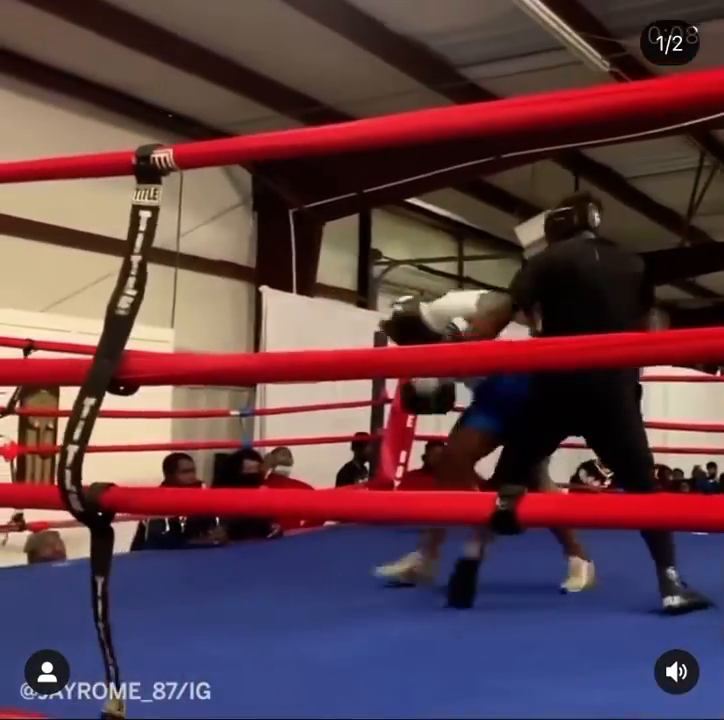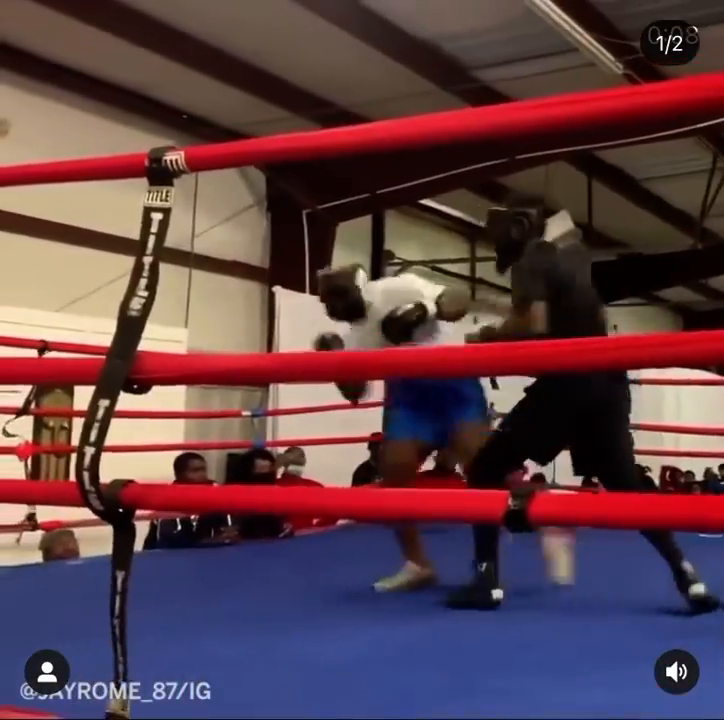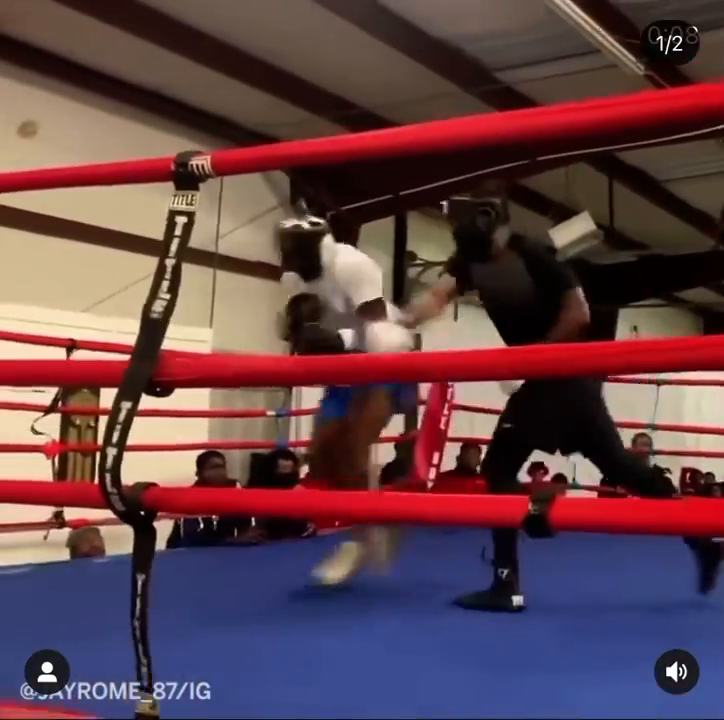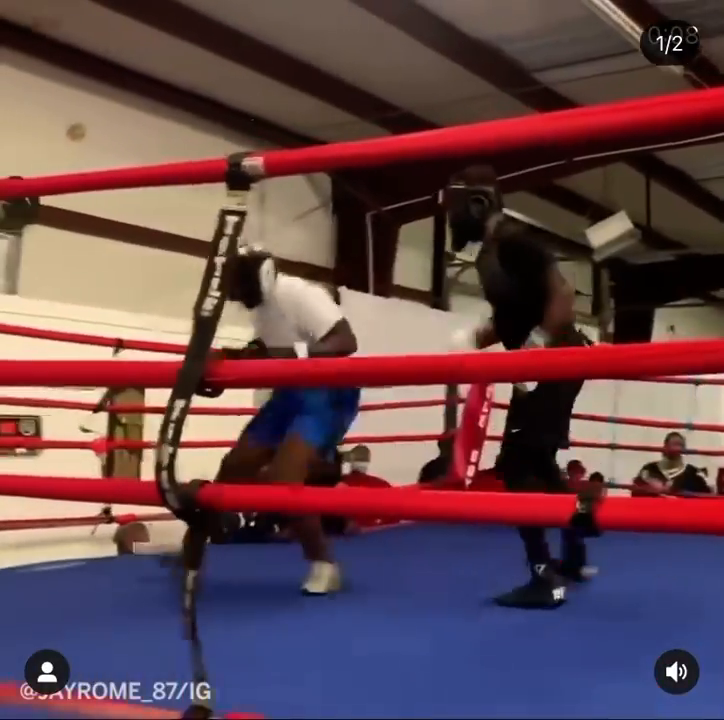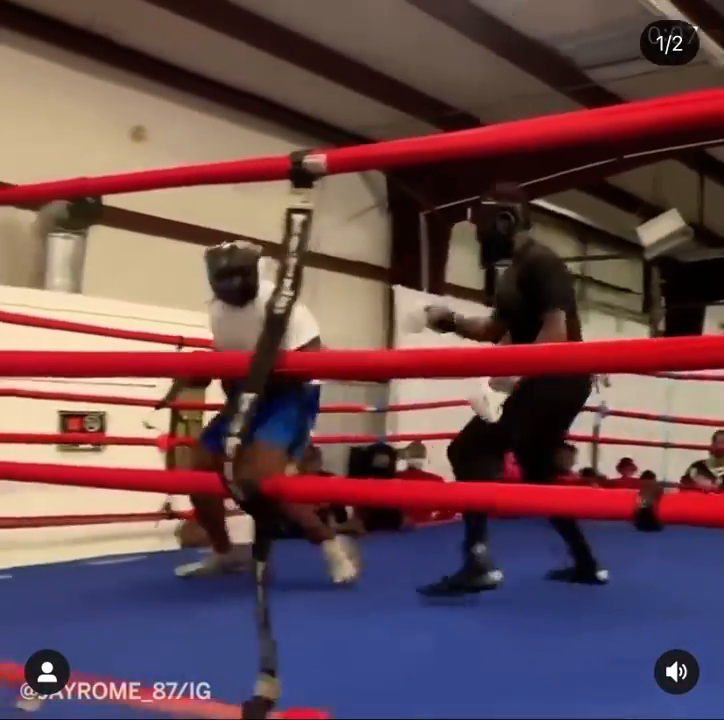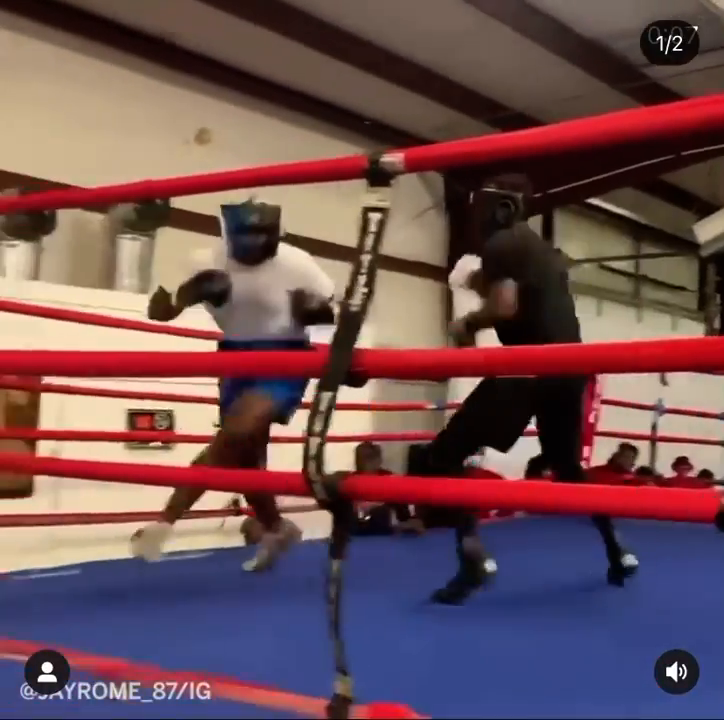
dt=0.2s
person 1, frame 1
left shoulder: (549, 260)
right shoulder: (633, 264)
left elbow: (498, 317)
right elbow: (643, 329)
left hip: (561, 380)
right hip: (615, 383)
left knee: (512, 473)
right knee: (641, 484)
left ankle: (472, 563)
right ankle: (670, 584)
person 1, frame 2
left shoulder: (530, 264)
right shoulder: (565, 257)
left elbow: (533, 327)
left wrist: (489, 335)
left hip: (563, 384)
right hip: (606, 383)
left knee: (485, 471)
right knee: (629, 488)
left ankle: (486, 579)
right ankle: (689, 580)
person 1, frame 3
left shoulder: (532, 252)
right shoulder: (469, 261)
left elbow: (578, 313)
right elbow: (437, 296)
right wrist: (409, 320)
left hip: (562, 373)
right hip: (559, 374)
left knee: (498, 470)
right knee: (619, 465)
left ankle: (507, 584)
person 1, frame 4
left shoulder: (518, 239)
right shoulder: (491, 251)
left elbow: (563, 294)
right elbow: (505, 320)
left wrist: (540, 342)
right wrist: (474, 340)
left knee: (519, 467)
right knee: (537, 464)
left ankle: (546, 580)
right ankle: (574, 556)
person 1, frame 5
left shoulder: (538, 263)
right shoulder: (516, 268)
left elbow: (555, 333)
right elbow: (494, 328)
right wrist: (451, 321)
left hip: (554, 378)
right hip: (548, 379)
left knee: (468, 451)
right knee: (538, 474)
left ankle: (478, 562)
right ankle: (588, 564)
person 1, frame 6
left shoulder: (501, 244)
right shoulder: (544, 252)
left elbow: (504, 306)
left wrist: (467, 324)
right wrist: (484, 282)
left hip: (530, 368)
right hip: (568, 369)
left knee: (444, 455)
right knee: (567, 468)
left ankle: (472, 560)
right ankle: (617, 553)
person 2, frame 1
left shoulder: (446, 309)
left wrist: (458, 329)
left hip: (515, 382)
right hip: (490, 396)
left knee: (532, 474)
right knee: (448, 463)
left ankle: (578, 559)
right ankle: (425, 558)
person 2, frame 2
left shoulder: (399, 289)
right shoulder: (354, 334)
left elbow: (458, 304)
right elbow: (354, 392)
left wrist: (422, 311)
left hip: (452, 383)
right hip: (409, 395)
right knee: (394, 475)
right ankle: (418, 566)
person 2, frame 3
left shoulder: (350, 264)
right shoulder: (295, 278)
left elbow: (376, 322)
right elbow: (292, 333)
left wrist: (341, 338)
right wrist: (297, 315)
left hip: (386, 358)
left knee: (353, 442)
right knee: (322, 457)
left ankle: (357, 542)
right ankle: (371, 539)
person 2, frame 4
left shoulder: (299, 295)
right shoulder: (259, 305)
left elbow: (345, 344)
left wrist: (294, 354)
right wrist: (237, 360)
left hip: (329, 392)
right hip: (292, 390)
left knee: (283, 483)
right knee: (234, 467)
left ankle: (323, 563)
person 2, frame 5
right shoulder: (219, 310)
left hip: (289, 399)
left knee: (260, 478)
right knee: (199, 471)
left ankle: (331, 544)
right ankle: (223, 552)
person 2, frame 6
left shoulder: (295, 262)
right shoulder: (209, 265)
left elbow: (329, 310)
right elbow: (157, 310)
left wrist: (316, 311)
right wrist: (185, 293)
left knee: (236, 433)
right knee: (245, 454)
left ankle: (164, 525)
right ankle: (275, 529)
